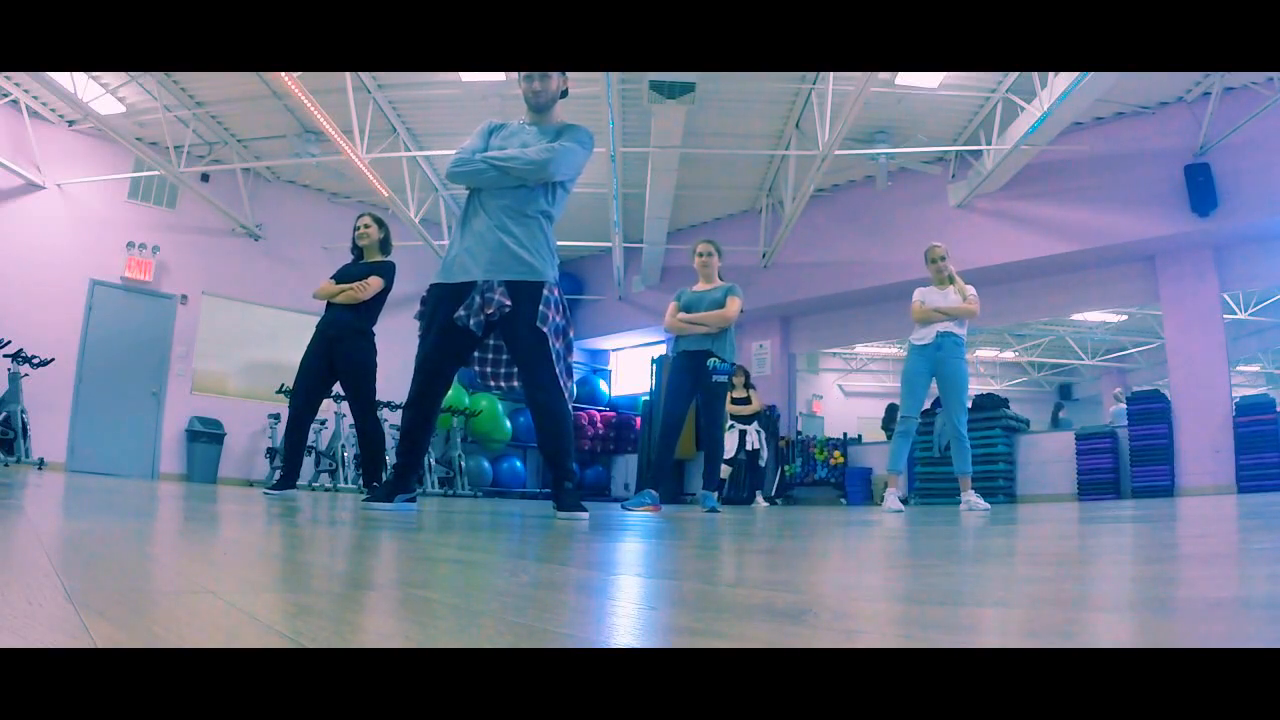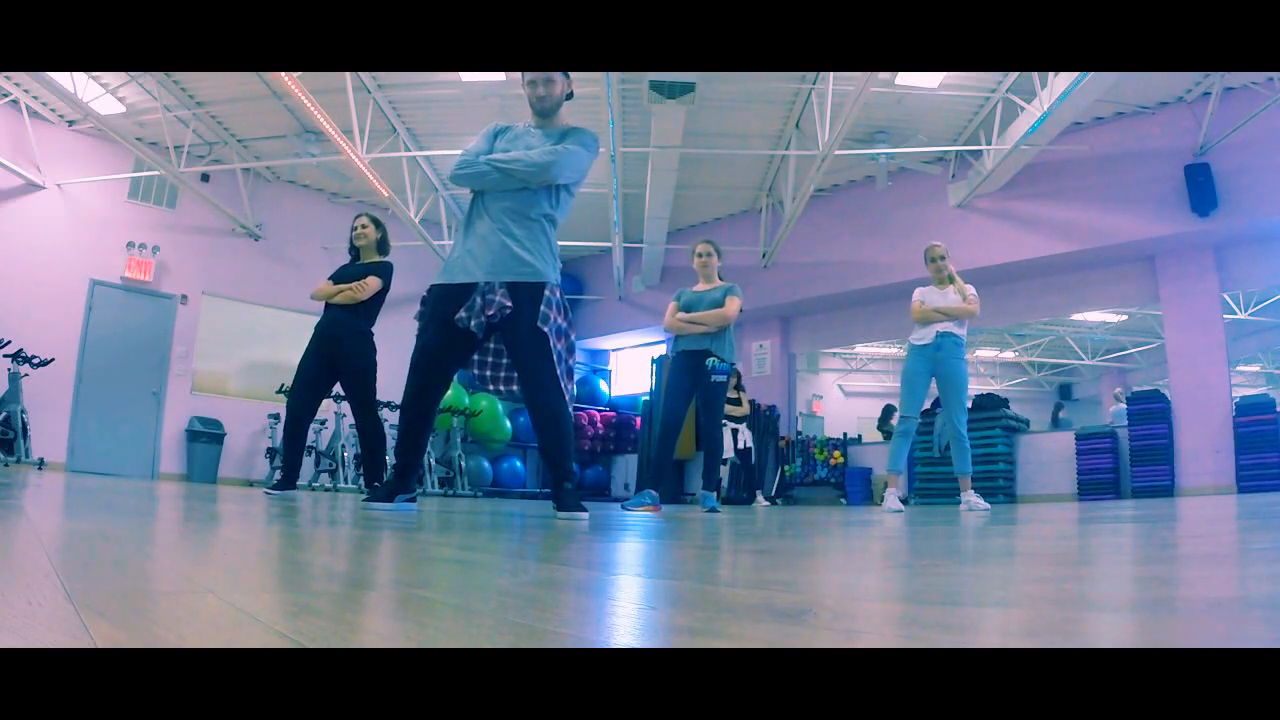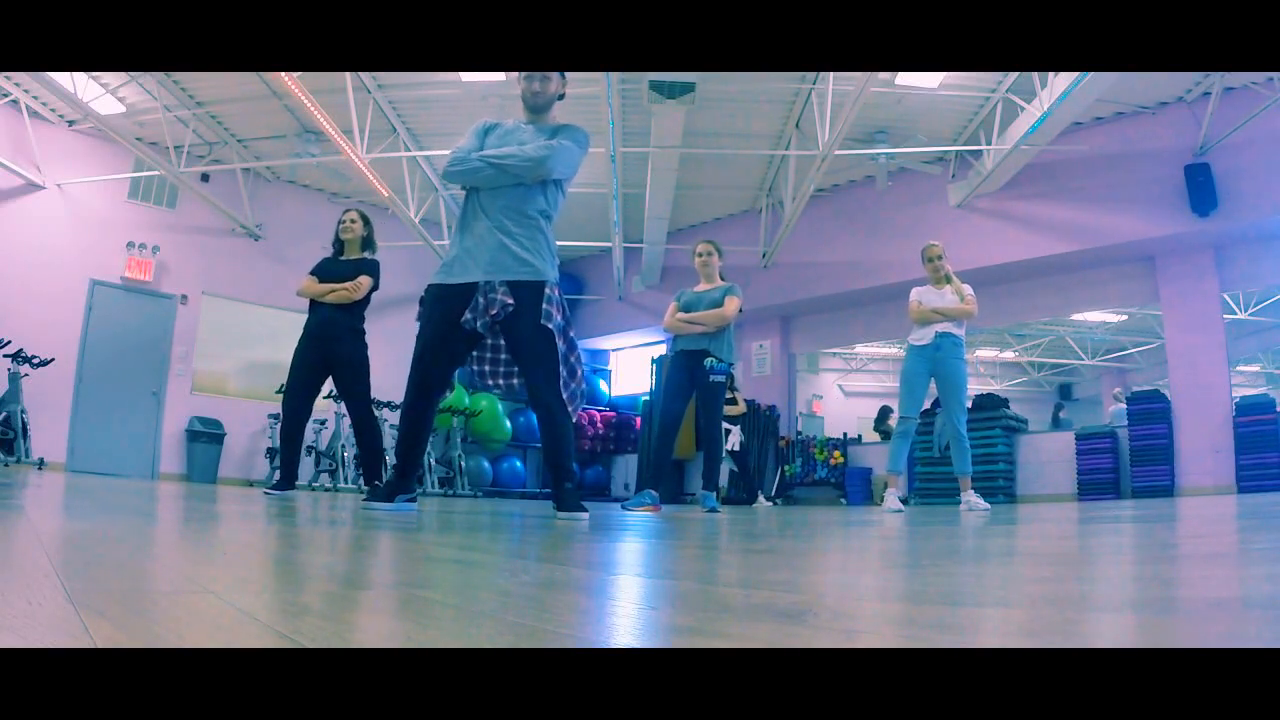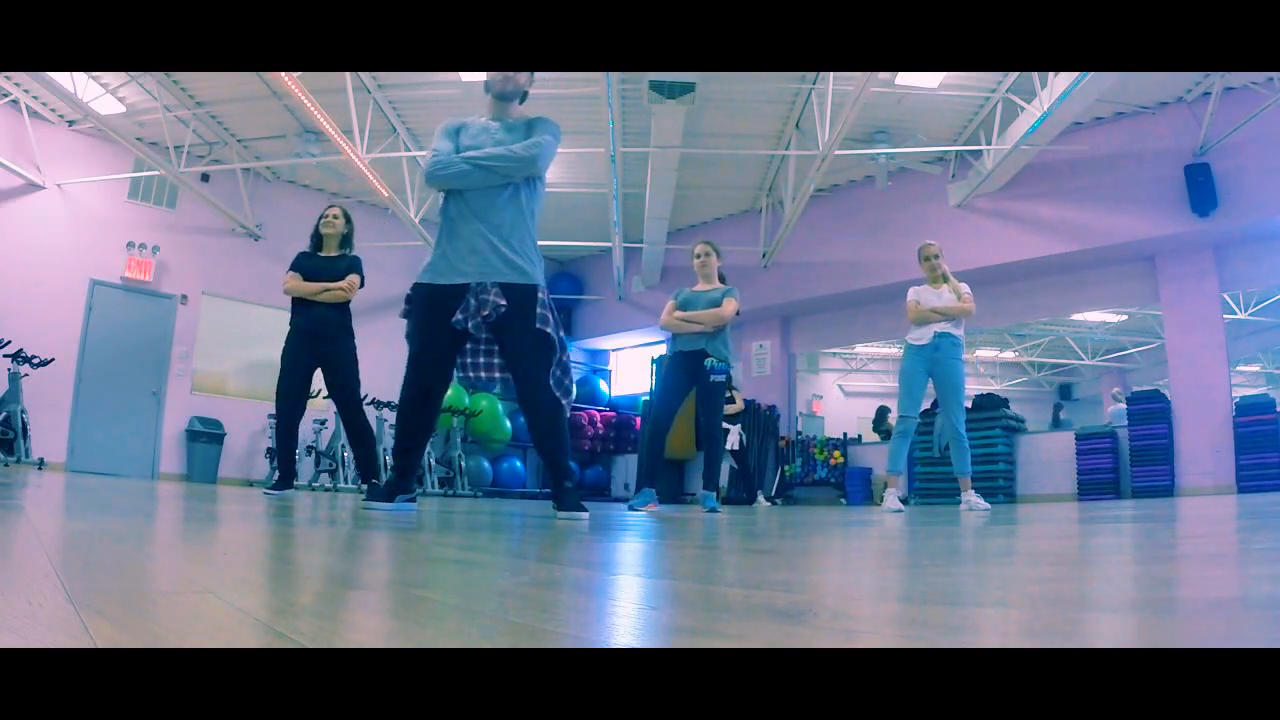
dt=0.2s
person 1, frame 1
left shoulder: (575, 137)
right shoulder: (493, 129)
left elbow: (546, 164)
right elbow: (457, 169)
left wrist: (489, 162)
right wrist: (518, 168)
left hip: (527, 275)
right hip: (460, 272)
left knee: (544, 387)
right knee: (427, 381)
left ankle: (564, 489)
right ankle: (402, 482)
person 1, frame 2
left shoulder: (580, 140)
right shoulder: (498, 132)
left elbow: (549, 168)
right elbow: (460, 171)
left wrist: (494, 165)
right wrist: (522, 171)
left hip: (529, 277)
right hip: (461, 273)
left knee: (543, 388)
right knee: (423, 381)
left ankle: (564, 490)
right ankle: (402, 482)
person 1, frame 3
left shoulder: (570, 137)
right shoulder: (487, 129)
left elbow: (542, 163)
right elbow: (453, 168)
left wrist: (485, 162)
right wrist: (516, 169)
left hip: (527, 276)
right hip: (459, 273)
left knee: (545, 387)
right knee: (424, 380)
left ankle: (565, 490)
right ankle: (402, 482)
person 1, frame 4
left shoulder: (541, 129)
right shoulder: (453, 129)
left elbow: (531, 159)
right elbow: (436, 172)
left wrist: (465, 163)
right wrist: (502, 167)
left hip: (515, 275)
right hip: (446, 274)
left knee: (537, 386)
right knee: (422, 382)
left ankle: (564, 488)
right ankle: (402, 482)
person 2, frame 1
left shoulder: (385, 267)
right shoulder: (348, 267)
left elbow: (362, 294)
right elbow: (318, 292)
left wrist: (333, 295)
right wrist: (346, 287)
left hip: (356, 342)
right hip: (324, 338)
left knee: (364, 412)
right knee: (300, 406)
left ankle: (374, 484)
right ankle: (288, 477)
person 2, frame 2
left shoulder: (383, 267)
right shoulder: (345, 268)
left elbow: (360, 295)
right elbow: (316, 294)
left wrist: (331, 296)
right wrist: (345, 288)
left hip: (356, 342)
right hip: (323, 339)
left knee: (365, 413)
right knee: (298, 405)
left ankle: (375, 484)
right ankle: (288, 477)
person 2, frame 3
left shoulder: (369, 265)
right shoulder: (326, 263)
left elbow: (355, 294)
right elbow: (303, 290)
left wrist: (320, 294)
right wrist: (336, 287)
left hip: (348, 341)
right hip: (313, 338)
left knee: (361, 411)
right knee: (293, 406)
left ankle: (374, 482)
right ankle: (287, 478)
person 2, frame 4
left shoulder: (351, 261)
right shoulder: (303, 258)
left elbow: (347, 294)
right elbow: (289, 287)
left wrist: (308, 293)
right wrist: (330, 285)
left hip: (337, 339)
right hip: (300, 337)
left knee: (351, 408)
right knee: (287, 406)
left ankle: (371, 480)
right ankle: (285, 477)
person 3, frame 1
left shoulder: (730, 289)
right shoulder: (682, 293)
left elbow: (729, 316)
right elbow: (669, 324)
left wrist: (688, 317)
right wrist: (705, 327)
left hip: (716, 359)
right hip: (683, 359)
left knee: (712, 427)
right knee: (669, 423)
left ankle: (709, 492)
right ankle: (650, 491)
person 3, frame 2
left shoulder: (730, 289)
right shoulder: (682, 293)
left elbow: (728, 316)
right elbow: (668, 324)
left wrist: (687, 317)
right wrist: (704, 326)
left hip: (714, 359)
right hip: (682, 359)
left knee: (711, 426)
right knee: (668, 423)
left ankle: (708, 492)
right ankle: (650, 491)
person 3, frame 3
left shoulder: (730, 289)
right shoulder: (683, 294)
left elbow: (727, 315)
right elbow: (668, 324)
left wrist: (686, 317)
right wrist: (703, 327)
left hip: (713, 359)
right hip: (681, 359)
left knee: (710, 426)
right knee: (666, 423)
left ankle: (709, 493)
right ankle: (650, 492)
person 3, frame 4
left shoulder: (728, 291)
right shoulder: (680, 293)
left elbow: (724, 316)
right elbow: (665, 322)
left wrist: (684, 316)
right wrist: (701, 325)
left hip: (712, 359)
right hip: (680, 358)
left knee: (711, 427)
right knee: (658, 420)
left ankle: (709, 493)
right ankle: (647, 490)
person 4, frame 1
left shoulder: (965, 289)
right shoulder: (921, 292)
left elbow: (973, 311)
right elbow: (918, 316)
left wrist: (939, 309)
right wrist: (954, 312)
left hip: (953, 351)
right hip: (921, 350)
left knee: (958, 424)
right knee: (907, 421)
left ankle: (967, 494)
right ankle: (892, 492)
person 4, frame 2
left shoulder: (965, 289)
right shoulder: (920, 292)
left elbow: (973, 311)
right elbow: (917, 316)
left wrist: (937, 309)
right wrist: (954, 314)
left hip: (952, 351)
right hip: (920, 350)
left knee: (957, 425)
right knee: (907, 421)
left ankle: (967, 494)
right ankle: (892, 492)
person 4, frame 3
left shoulder: (962, 288)
right shoulder: (917, 292)
left elbow: (971, 311)
right elbow: (915, 316)
left wrist: (934, 309)
right wrist: (952, 314)
left hip: (952, 351)
right hip: (919, 351)
left knee: (957, 425)
right knee: (906, 421)
left ankle: (967, 494)
right ankle: (892, 492)
person 4, frame 4
left shoulder: (959, 287)
right shoulder: (915, 291)
left elbow: (969, 309)
right elbow: (913, 316)
left wrist: (931, 309)
right wrist: (949, 313)
left hip: (950, 352)
right hip: (917, 350)
left knee: (955, 424)
right knee: (906, 421)
left ankle: (967, 493)
right ankle: (892, 492)
